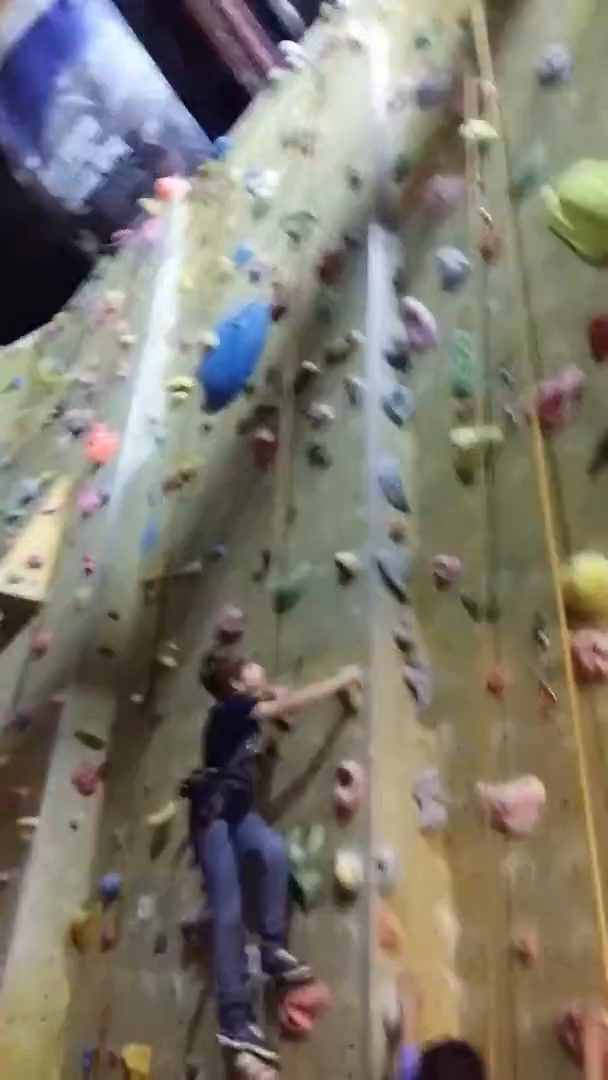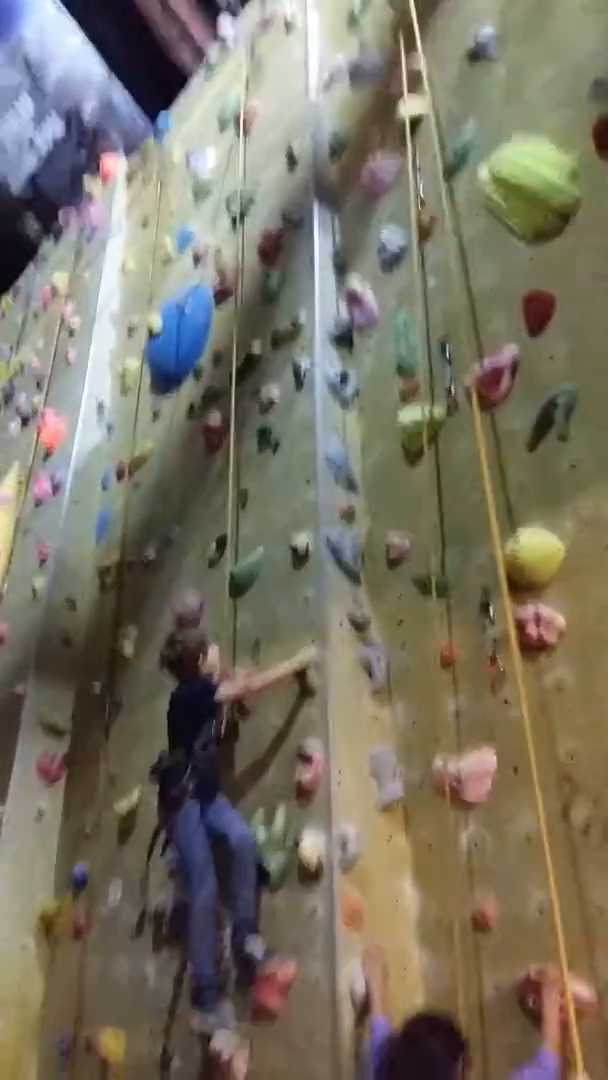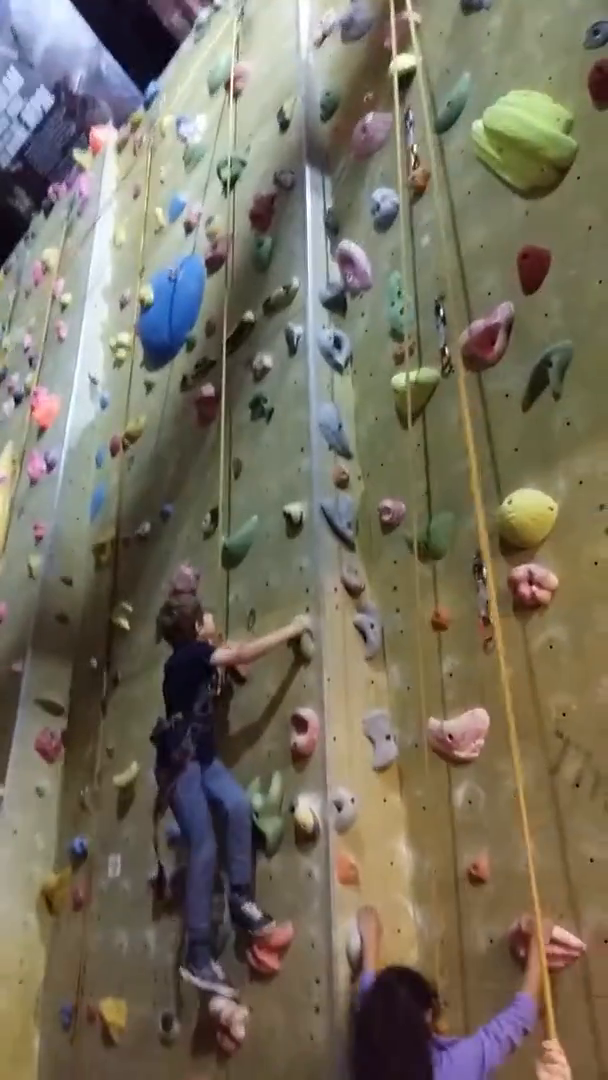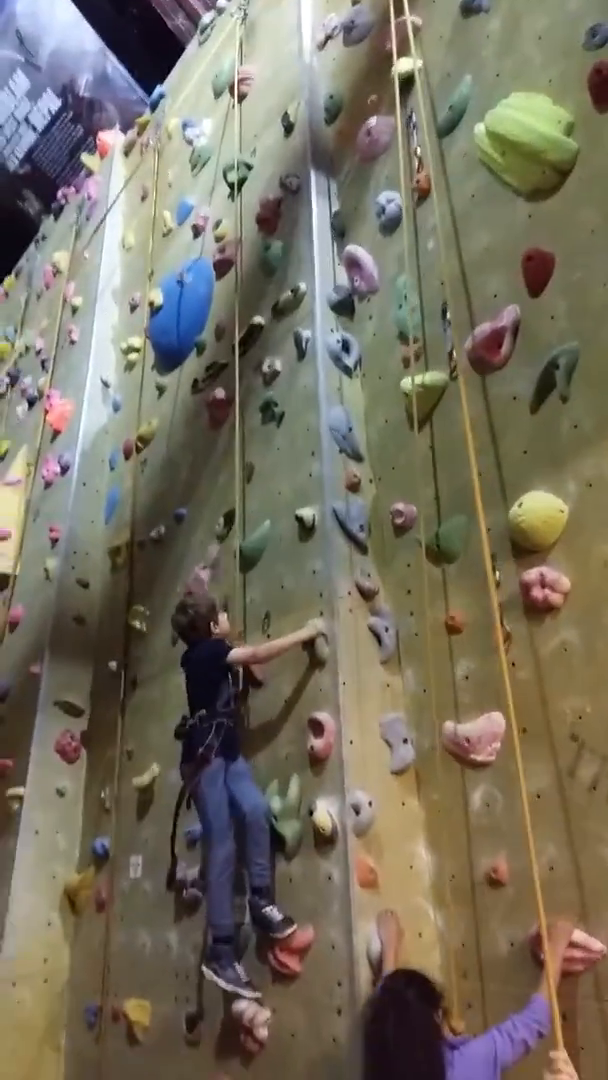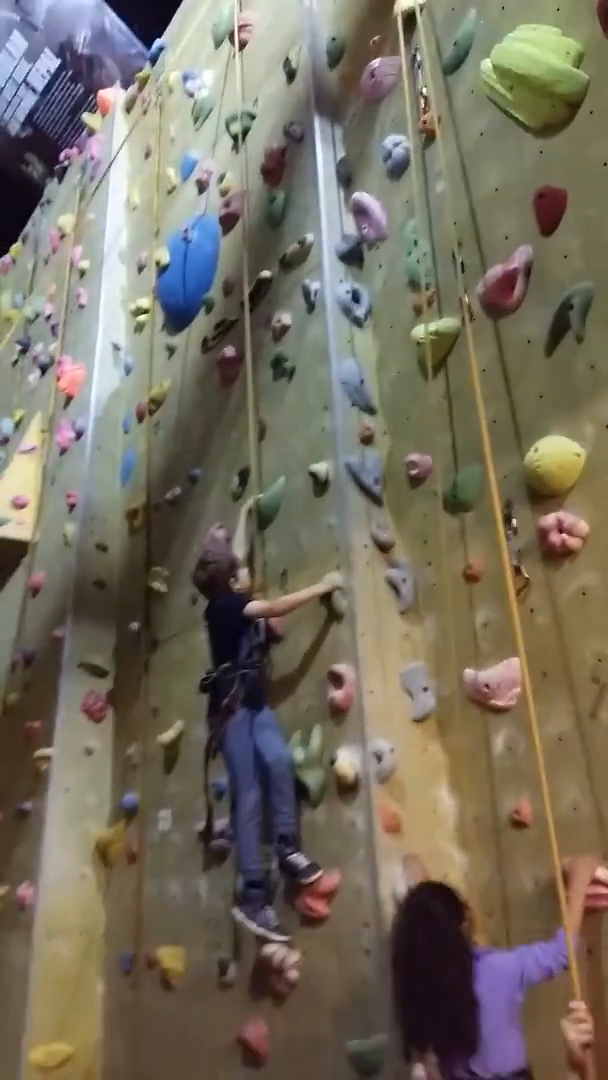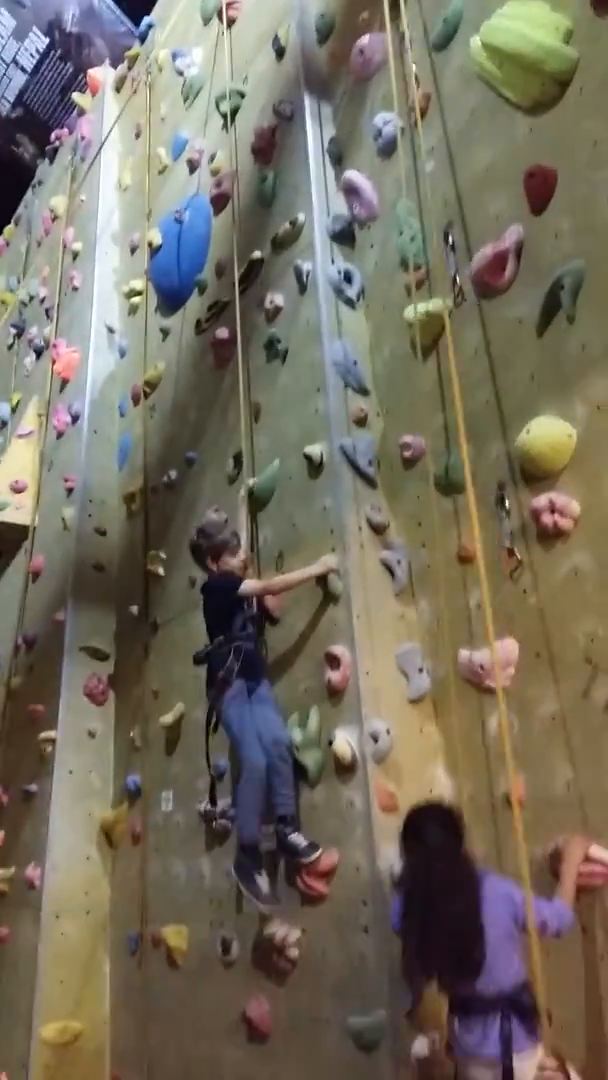
dt=0.3s
person 1, frame 1
left shoulder: (242, 707)
right shoulder: (231, 709)
left elbow: (279, 701)
right elbow: (290, 705)
right wrist: (340, 681)
left hip: (237, 809)
right hip: (213, 812)
left knee: (275, 851)
right knee: (229, 909)
left ankle: (273, 948)
right ankle: (234, 1017)
person 1, frame 2
left shoulder: (202, 690)
right shoulder: (193, 691)
left elbow: (238, 687)
right elbow: (248, 687)
left hip: (205, 791)
right hip: (181, 795)
left knee: (242, 837)
right knee: (204, 887)
left ankle: (244, 934)
right ankle: (206, 996)
person 1, frame 3
left shoulder: (193, 655)
right shoulder: (190, 654)
right elbow: (243, 654)
right wrist: (291, 630)
left hip: (200, 755)
right hip: (179, 759)
left knee: (237, 804)
right knee: (203, 849)
left ankle: (240, 897)
right ankle: (198, 955)
person 1, frame 4
left shoulder: (203, 652)
right shoulder: (210, 660)
right elbow: (259, 654)
right wrist: (306, 633)
left hip: (225, 752)
right hip: (206, 756)
left knee: (256, 811)
right knee: (223, 845)
left ankle: (261, 901)
right ankle: (220, 953)
person 1, frame 5
left shoulder: (231, 600)
right shoulder: (225, 606)
left elbow: (232, 557)
right elbow: (276, 607)
right wrist: (323, 586)
left hip: (253, 702)
right hip: (231, 706)
left knee: (279, 760)
right knee: (249, 794)
left ankle: (287, 847)
right ankle: (251, 895)
person 1, frame 6
left shoulder: (234, 581)
right shoulder: (217, 586)
left elbow: (244, 545)
right elbow: (269, 587)
left wrist: (243, 504)
right wrist: (317, 567)
left hip: (253, 677)
right hip: (227, 681)
left knee: (279, 741)
right knee: (254, 761)
left ankle: (286, 827)
right ankle: (249, 859)
